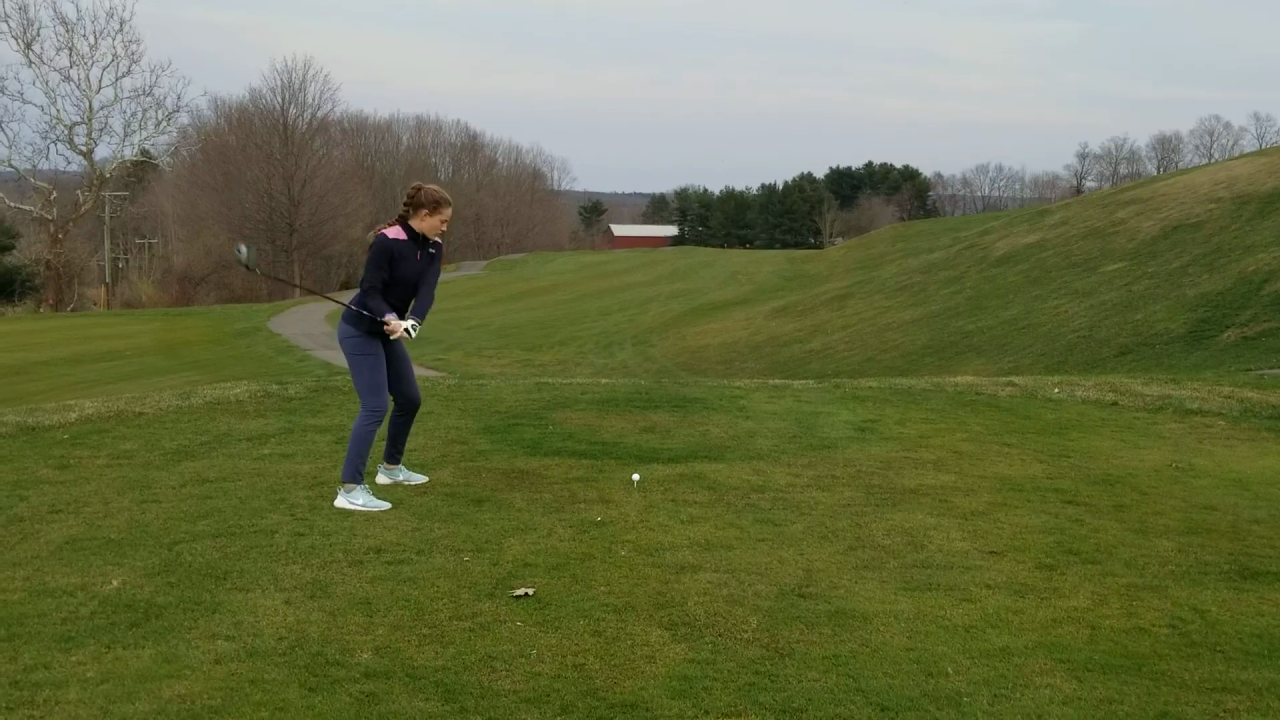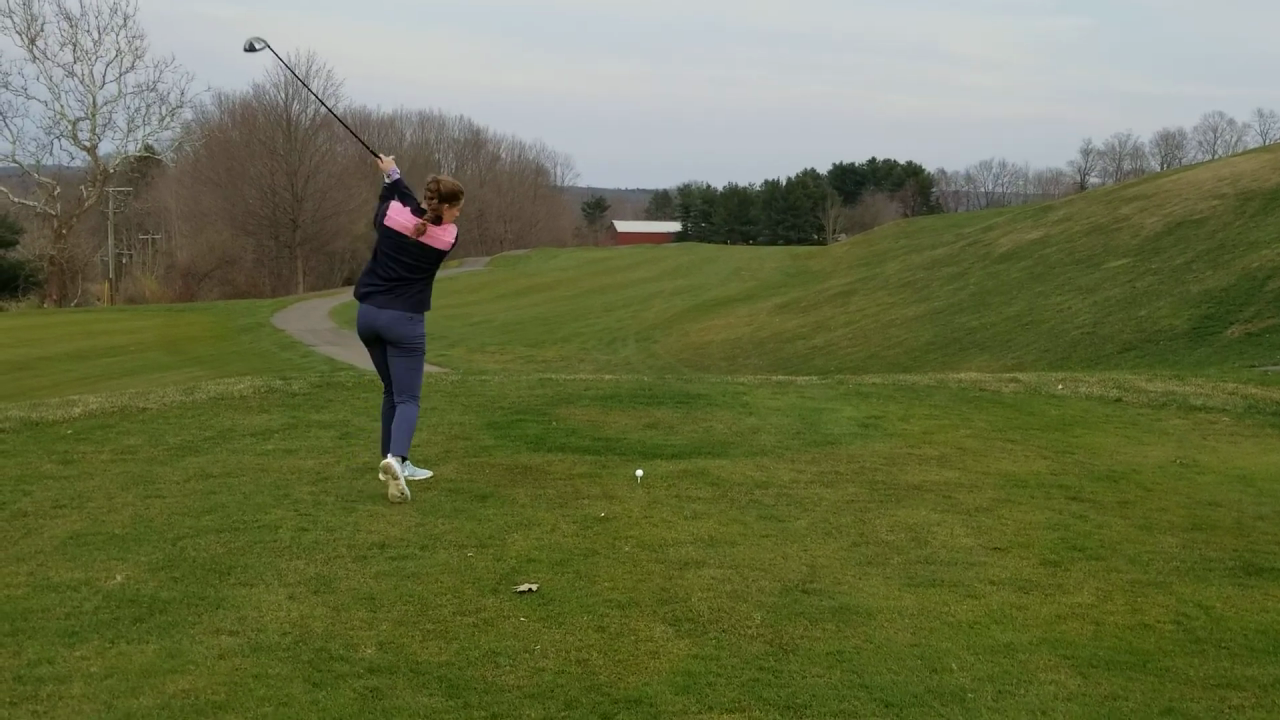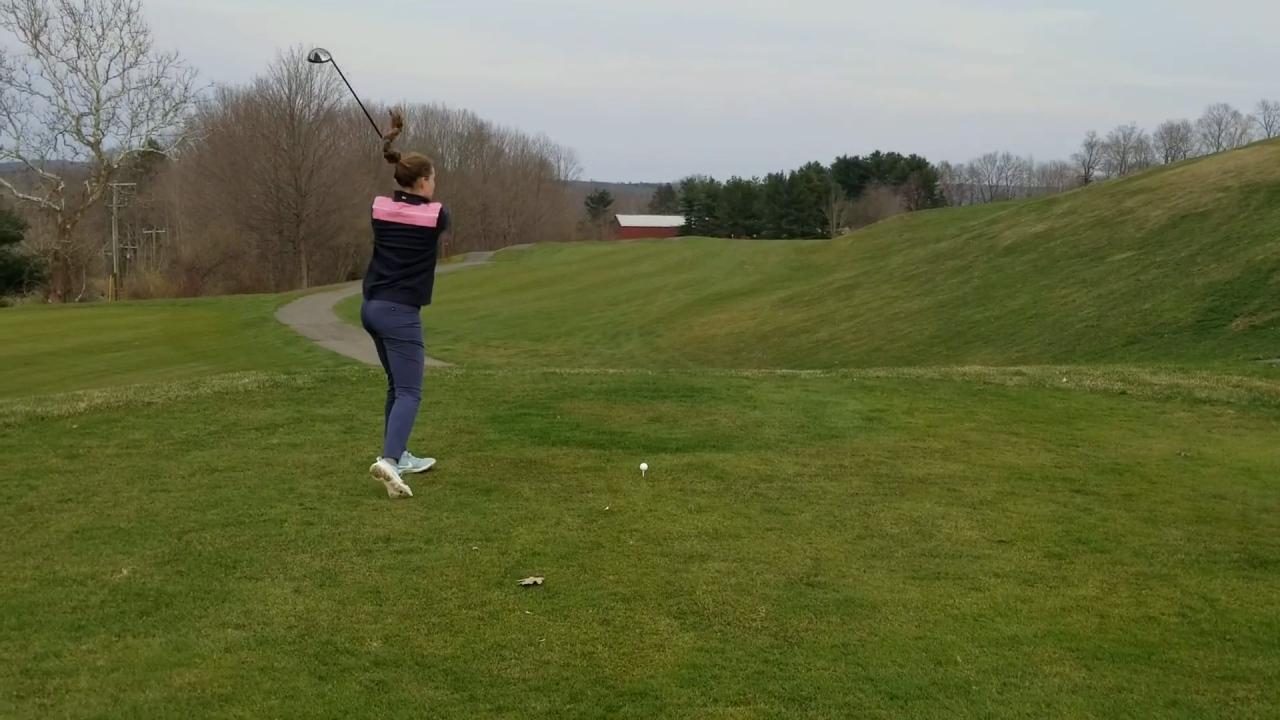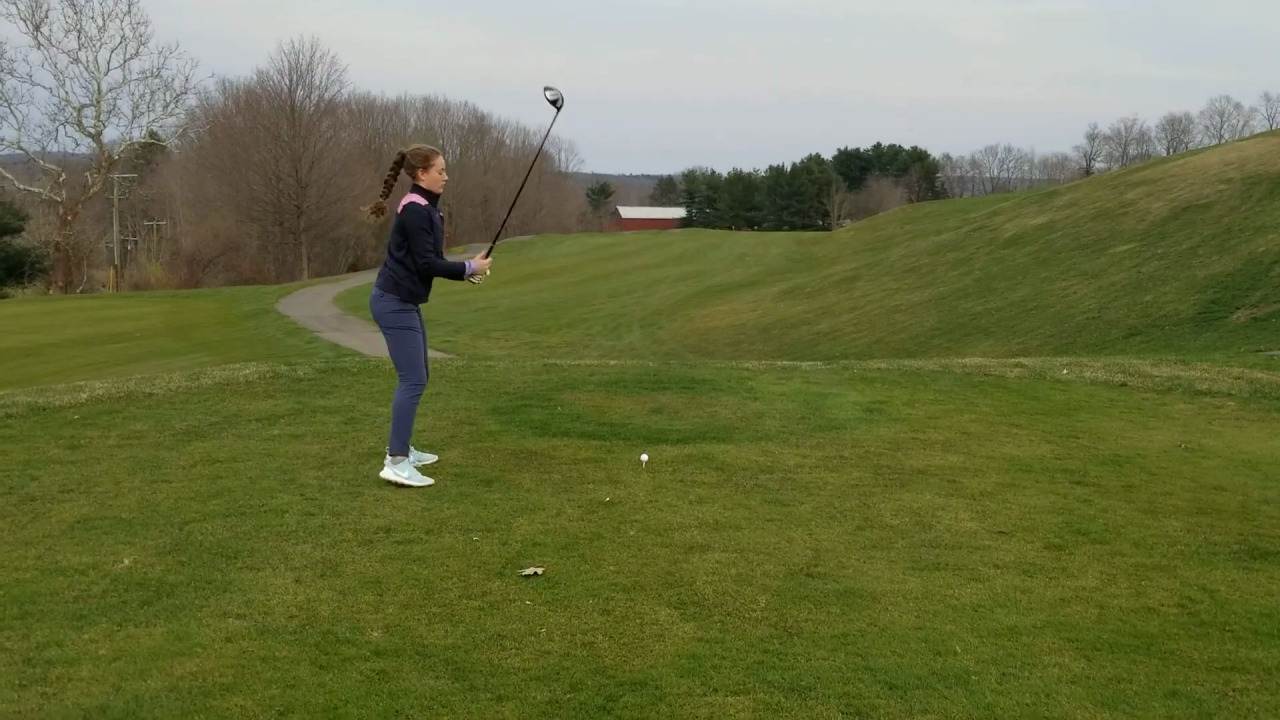
dt=1s
person 1, frame 1
left shoulder: (433, 249)
right shoulder: (387, 241)
left elbow: (426, 290)
right elbow: (372, 294)
left wrist: (412, 322)
right wrist: (390, 317)
left hip: (387, 334)
right hip: (360, 331)
left knee: (409, 399)
right knee: (375, 407)
left ankle: (391, 467)
right ankle: (350, 490)
person 1, frame 2
left shoulder: (393, 213)
right shoulder: (448, 236)
left wrist: (390, 176)
right wrist: (394, 176)
left hip: (368, 313)
right hip: (404, 320)
left knee: (393, 390)
right knee: (408, 398)
left ankle: (395, 460)
right ankle: (395, 458)
person 1, frame 3
left shoulder: (379, 206)
right shoulder: (436, 215)
left wrist: (405, 182)
right wrist: (423, 189)
left hip: (372, 307)
right hip: (400, 312)
left knee: (398, 381)
right knee: (409, 391)
left ankle: (400, 455)
right ankle: (390, 460)
person 1, frame 4
left shoulder: (425, 208)
right shoulder: (415, 210)
left elbow: (431, 260)
right elbow: (426, 264)
left wrist: (466, 267)
right wrist: (469, 267)
left hip: (403, 302)
right hip: (394, 303)
left knee: (417, 377)
right knee: (413, 380)
left ankle: (401, 447)
right ankle: (396, 463)
